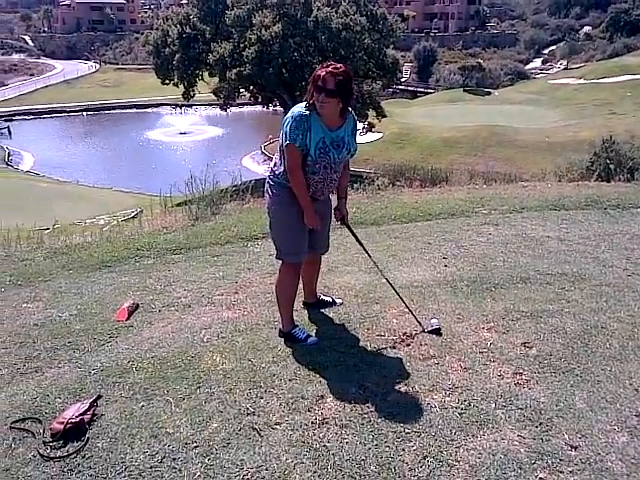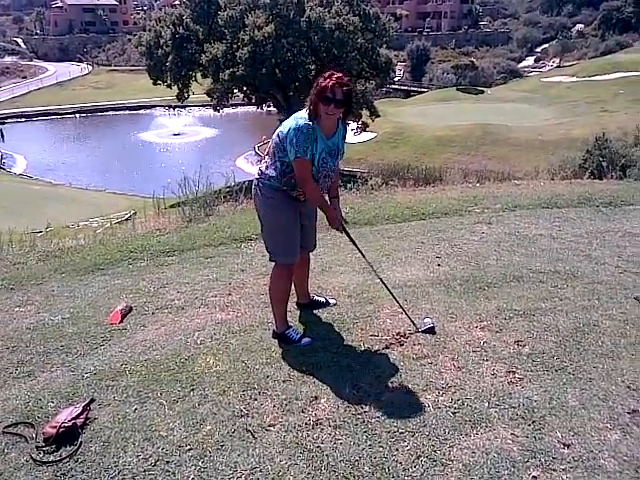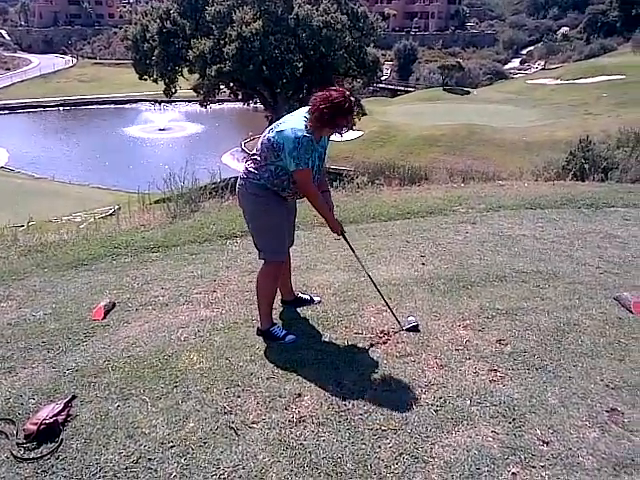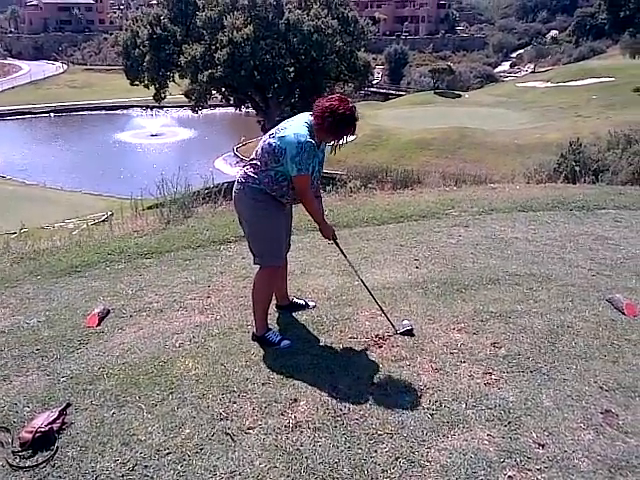
dt=0.5s
person 1, frame 1
left shoulder: (349, 121)
right shoulder: (299, 118)
left elbow: (344, 164)
right elbow: (293, 169)
left wrist: (342, 201)
right wrist: (308, 210)
left hip: (318, 195)
right hip: (287, 194)
left knee: (315, 252)
right knee: (293, 260)
left ankle: (311, 298)
right ankle: (287, 326)
person 1, frame 2
left shoulder: (339, 127)
right shoulder: (301, 128)
left elbow: (332, 166)
right elbow: (305, 179)
left wrist: (335, 202)
right wrist: (329, 212)
left hip: (301, 194)
right hip: (276, 194)
left knee: (303, 250)
right knee: (285, 260)
left ankle: (304, 298)
right ankle: (281, 327)
person 1, frame 3
left shoulder: (317, 125)
right shoulder: (299, 137)
left elbow: (316, 165)
right elbow: (307, 187)
left wrist: (326, 193)
right wrist: (330, 218)
left hip: (281, 190)
right hip: (260, 193)
left knee: (283, 248)
right knee: (274, 257)
left ankle: (288, 296)
right ankle: (265, 324)
person 1, frame 4
left shoulder: (312, 124)
right shoulder: (301, 142)
left elbow: (311, 176)
right elbow: (303, 191)
left wrist: (318, 200)
right wrist: (322, 223)
left hip: (275, 195)
right hip: (256, 197)
left knee: (280, 252)
right knee: (270, 263)
left ankle: (283, 300)
right ankle: (261, 330)
